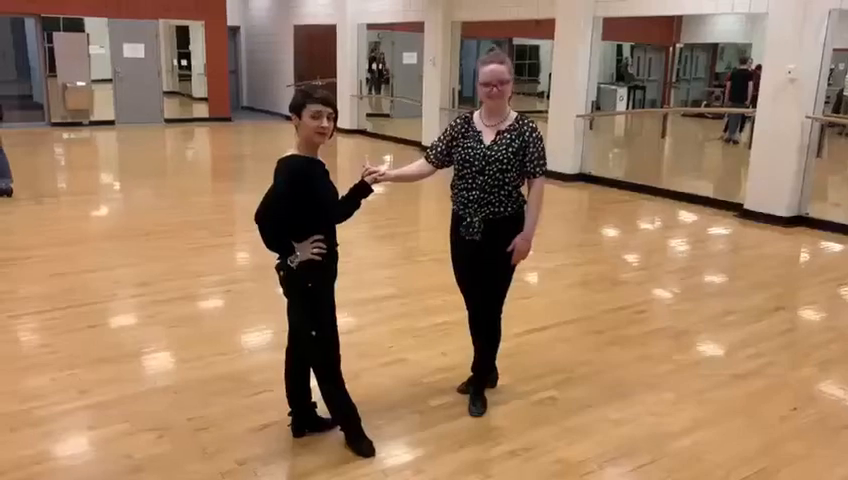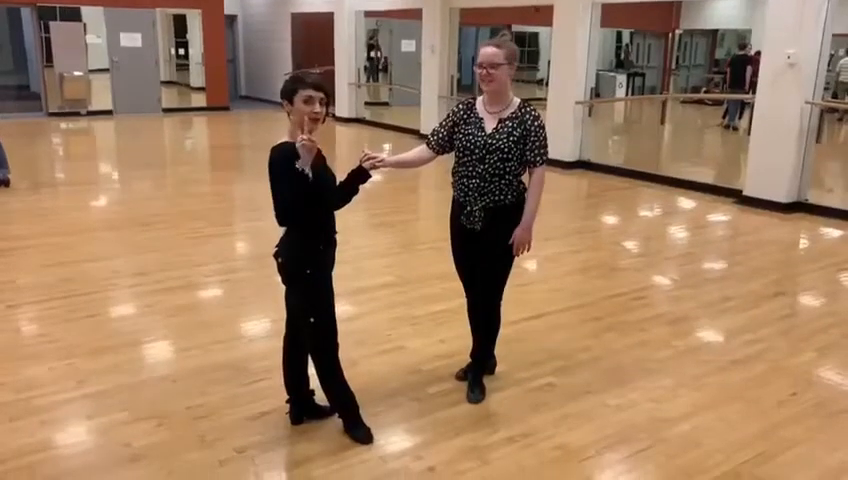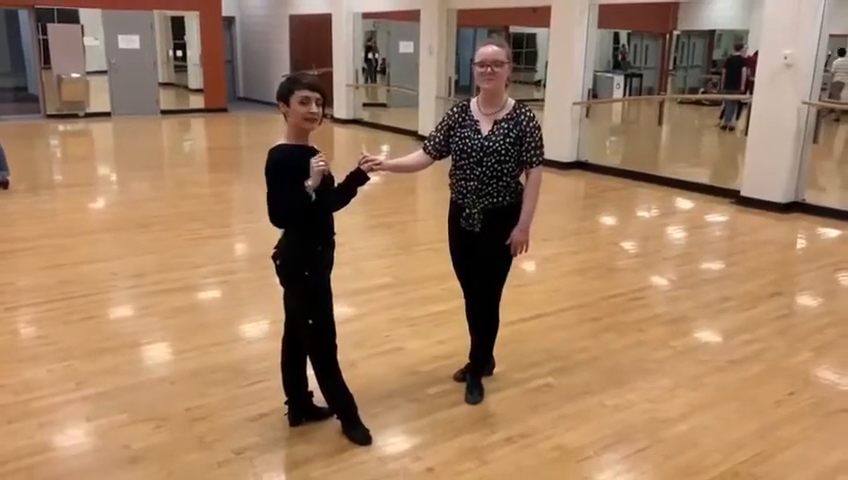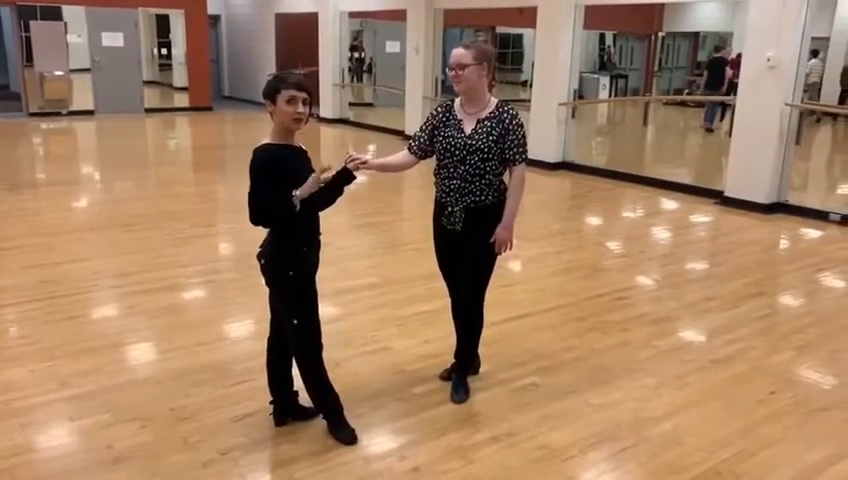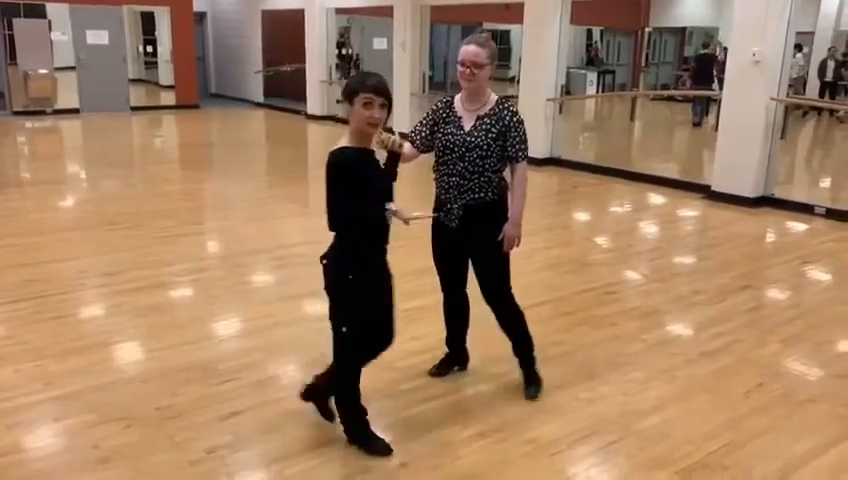
dt=1s
person 1, frame 1
left shoulder: (315, 167)
right shoulder: (293, 169)
left elbow: (331, 214)
right elbow: (265, 218)
left wrist: (362, 187)
right wrist: (291, 252)
left hip: (317, 271)
right hip: (304, 273)
left knee: (303, 344)
right knee: (324, 349)
left ankle: (302, 416)
right ankle: (350, 425)
person 1, frame 2
left shoulder: (313, 153)
right shoulder: (283, 156)
left elbow: (330, 200)
right elbow: (285, 214)
left wrist: (360, 173)
right wrist: (304, 166)
left hip: (316, 253)
right hip: (301, 257)
left knee: (300, 332)
right knee: (322, 337)
left ankle: (301, 404)
right ankle: (348, 412)
person 1, frame 3
left shoulder: (311, 153)
right shoulder: (281, 158)
left elbow: (330, 202)
right elbow: (279, 216)
left wrist: (359, 175)
right wrist: (310, 183)
left hip: (314, 255)
right hip: (299, 259)
left knee: (298, 333)
right knee: (321, 338)
left ankle: (299, 406)
right ankle: (347, 414)
person 1, frame 4
left shoulder: (298, 152)
right shoulder: (266, 157)
left elbow: (316, 202)
right elbow: (259, 214)
left wrist: (345, 175)
right wrist: (299, 193)
left hip: (301, 255)
right hip: (285, 259)
left knee: (284, 333)
right knee: (306, 338)
left ankle: (285, 405)
right ankle: (333, 413)
person 1, frame 5
left shoulder: (371, 155)
right shoulder: (342, 159)
right elbow: (338, 220)
left wrist: (393, 162)
right wrist: (386, 212)
left hip: (373, 261)
right hip: (348, 266)
left knee: (379, 337)
right knee: (354, 344)
left ankle: (321, 388)
right ankle: (358, 428)
person 2, frame 1
left shoulder: (525, 131)
right shoulder: (461, 126)
left elbow: (536, 183)
right elbow: (429, 164)
left wrist: (527, 233)
right wrist: (390, 175)
left hip: (502, 231)
right hip: (464, 229)
left knee: (489, 307)
right knee: (473, 305)
left ankle: (479, 381)
right ankle: (487, 370)
person 2, frame 2
left shoulder: (528, 118)
right shoulder: (463, 112)
left elbow: (537, 172)
right elbow: (430, 150)
left wrist: (527, 223)
right wrist: (389, 160)
left hip: (502, 220)
right hip: (464, 216)
left knee: (488, 295)
right knee: (472, 293)
left ankle: (477, 368)
right ankle: (485, 358)
person 2, frame 3
left shoulder: (523, 119)
right shoulder: (458, 114)
left elbow: (534, 173)
right elbow: (426, 154)
left wrist: (524, 224)
right wrist: (387, 164)
left hip: (500, 221)
right hip: (462, 217)
left knee: (486, 296)
right knee: (471, 294)
left ankle: (476, 368)
right ankle: (484, 358)
person 2, frame 4
left shoulder: (505, 117)
right shoulder: (442, 114)
left elbow: (517, 172)
right elbow: (411, 155)
left wrist: (507, 223)
right wrist: (372, 163)
left hip: (483, 220)
right hip: (445, 217)
left knee: (470, 295)
right knee: (456, 293)
left ankle: (461, 368)
right ankle: (469, 357)
person 2, frame 5
left shoulder: (505, 113)
right shoulder: (442, 110)
left elbow: (519, 169)
right elbow: (412, 149)
left wrist: (515, 219)
right wrist: (394, 149)
left hip: (487, 217)
right hip: (446, 214)
left knee: (497, 293)
right knee: (451, 290)
left ankle: (529, 365)
right ankle: (456, 353)
